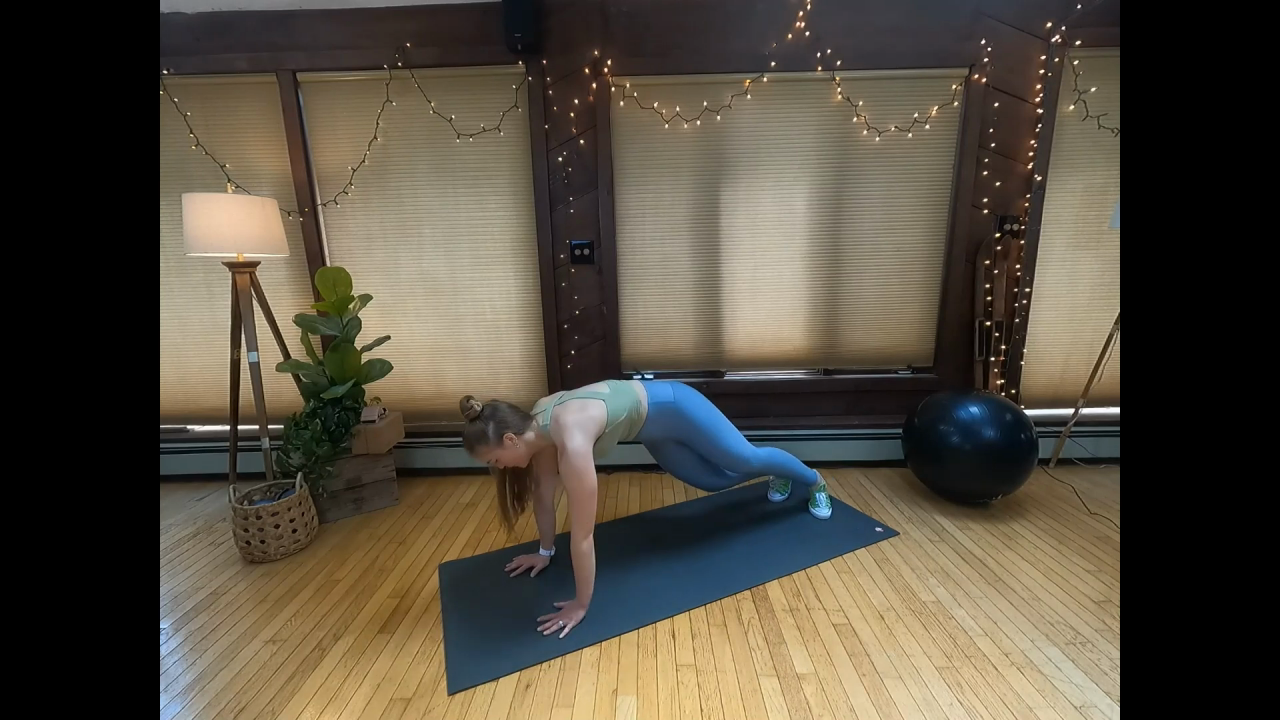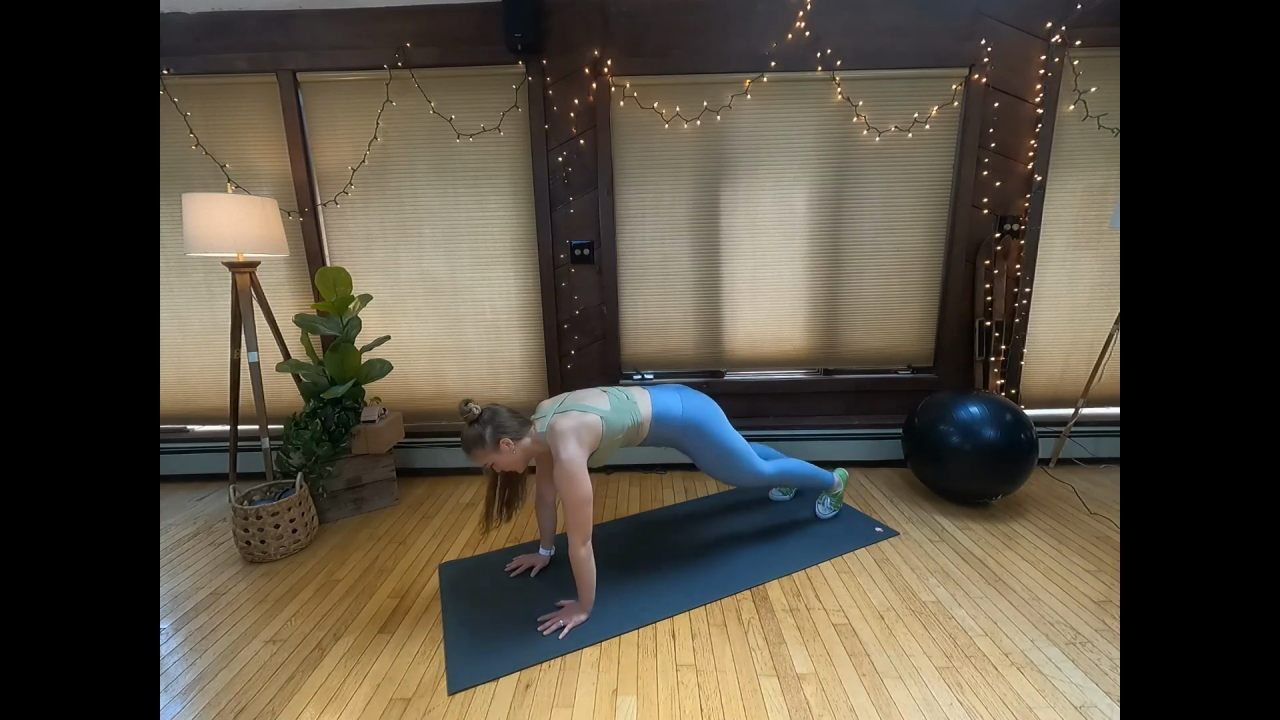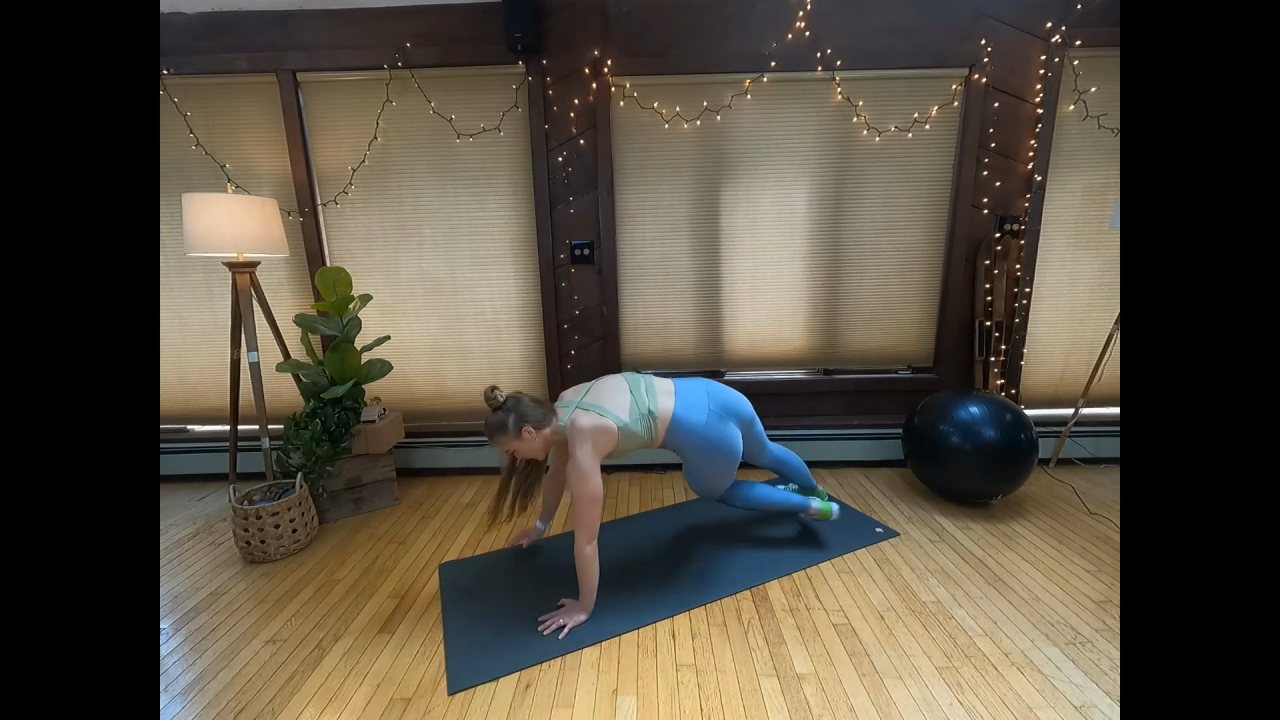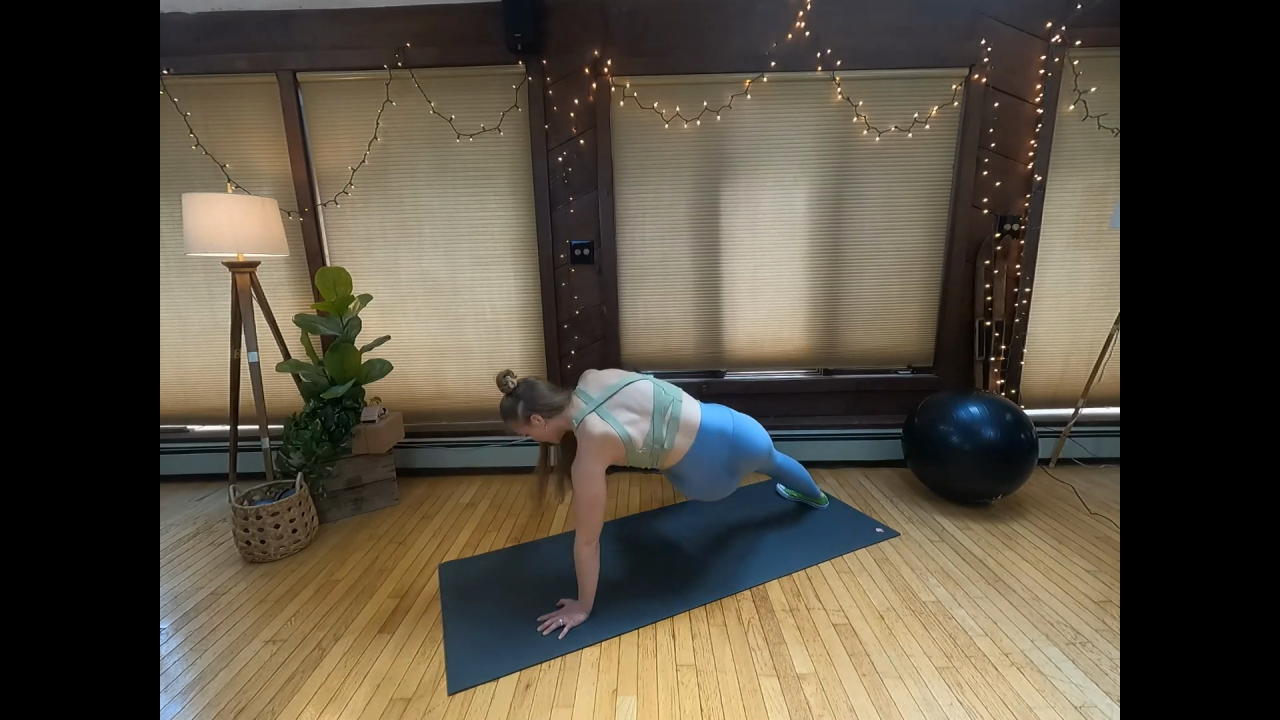
dt=0.2s
person 1, frame 1
left shoulder: (570, 440)
right shoulder: (537, 422)
left elbow: (583, 535)
right elbow: (543, 493)
left wrist: (580, 605)
right wrist: (545, 550)
left hip: (672, 406)
right hip: (655, 423)
left knee: (745, 457)
right knee: (714, 479)
left ankle: (814, 481)
right ankle: (778, 476)
person 1, frame 2
left shoulder: (566, 449)
right shoulder: (539, 421)
left elbow: (581, 540)
right elbow: (546, 493)
left wrist: (583, 608)
right wrist: (544, 549)
left hip: (684, 414)
right hip: (670, 399)
left knee: (752, 471)
right knee: (733, 454)
left ankle: (833, 483)
right ankle: (790, 478)
person 1, frame 3
left shoulder: (581, 447)
right shoulder: (562, 403)
left elbow: (586, 538)
right elbow: (557, 469)
left wrist: (584, 607)
right wrist: (541, 524)
left hip: (706, 434)
right hip: (711, 396)
left knee: (710, 490)
right knee: (760, 452)
left ankle: (809, 506)
right ankle: (814, 490)
person 1, frame 4
left shoulder: (591, 447)
right shoulder: (593, 378)
left elbow: (587, 540)
left wrist: (582, 608)
left hip: (710, 477)
right hip: (741, 430)
right knee: (768, 461)
right ankle: (815, 497)
